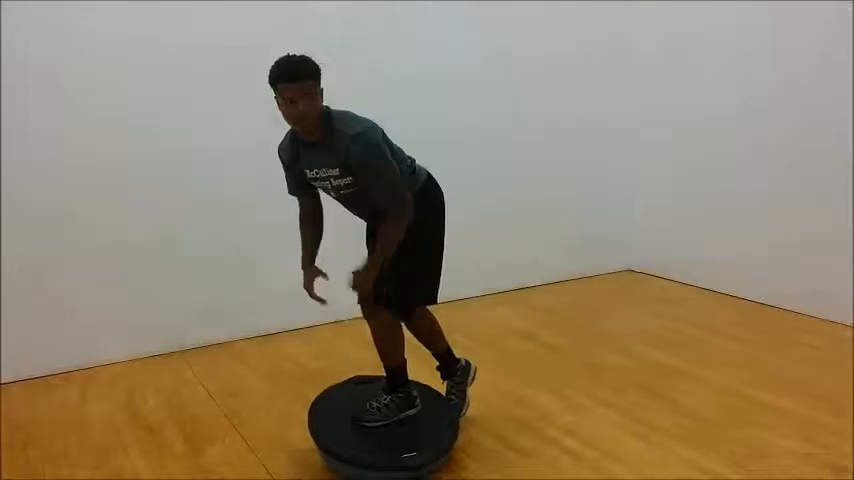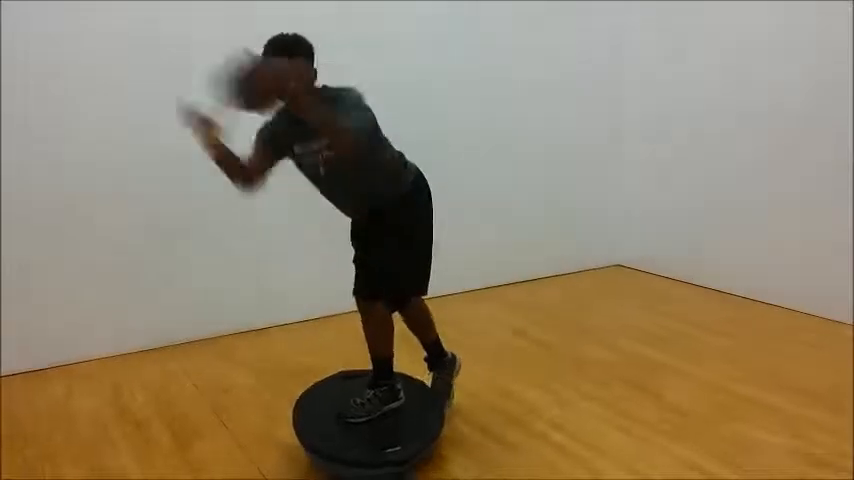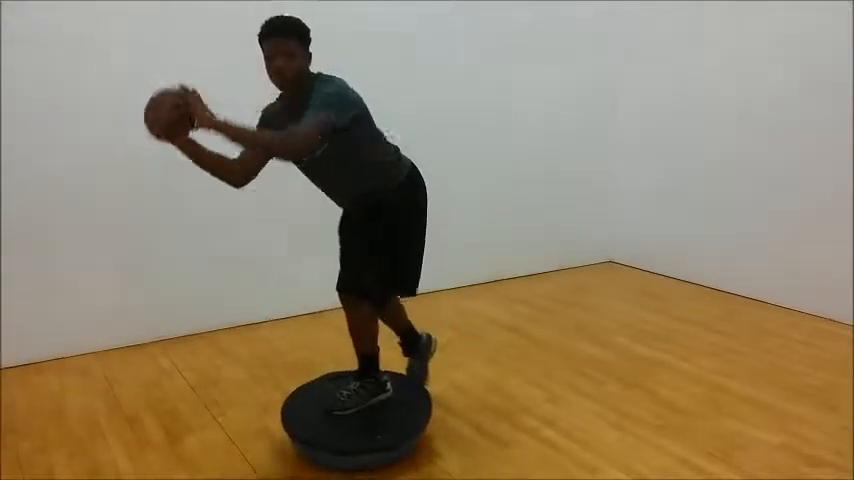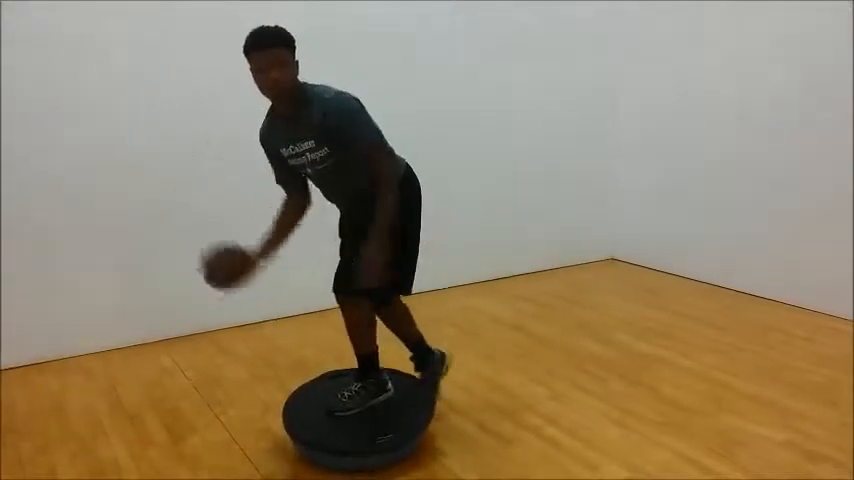
dt=0.3s
person 1, frame 1
left shoulder: (359, 138)
right shoulder: (290, 151)
left elbow: (401, 209)
right elbow: (309, 209)
left wrist: (371, 270)
right wrist: (308, 264)
left hip: (417, 206)
right hip: (382, 213)
left knee: (381, 302)
right knee: (401, 302)
left ankle: (399, 394)
right ankle: (454, 368)
person 1, frame 2
left shoulder: (345, 101)
right shoulder: (279, 130)
left elbow: (350, 146)
right elbow: (248, 178)
left wrist: (300, 101)
right wrist: (212, 143)
left hip: (405, 202)
right hip: (369, 214)
left knee: (373, 295)
right knee: (399, 292)
left ankle: (385, 388)
right ankle: (440, 359)
person 1, frame 3
left shoulder: (332, 94)
right shoulder: (275, 116)
left elbow: (297, 146)
right elbow: (239, 175)
left wrist: (217, 124)
right wrist: (183, 142)
left hip: (398, 196)
right hip: (360, 206)
left knee: (356, 291)
right knee: (367, 289)
left ankle: (370, 380)
right ankle: (415, 343)
person 1, frame 4
left shoulder: (337, 107)
right shoulder: (271, 133)
left elbow: (389, 170)
right elbow: (298, 198)
left wrist: (377, 244)
right wrist: (263, 252)
left hip: (394, 197)
right hip: (355, 206)
left knee: (351, 291)
right knee: (374, 292)
left ankle: (372, 382)
right ankle: (427, 359)
